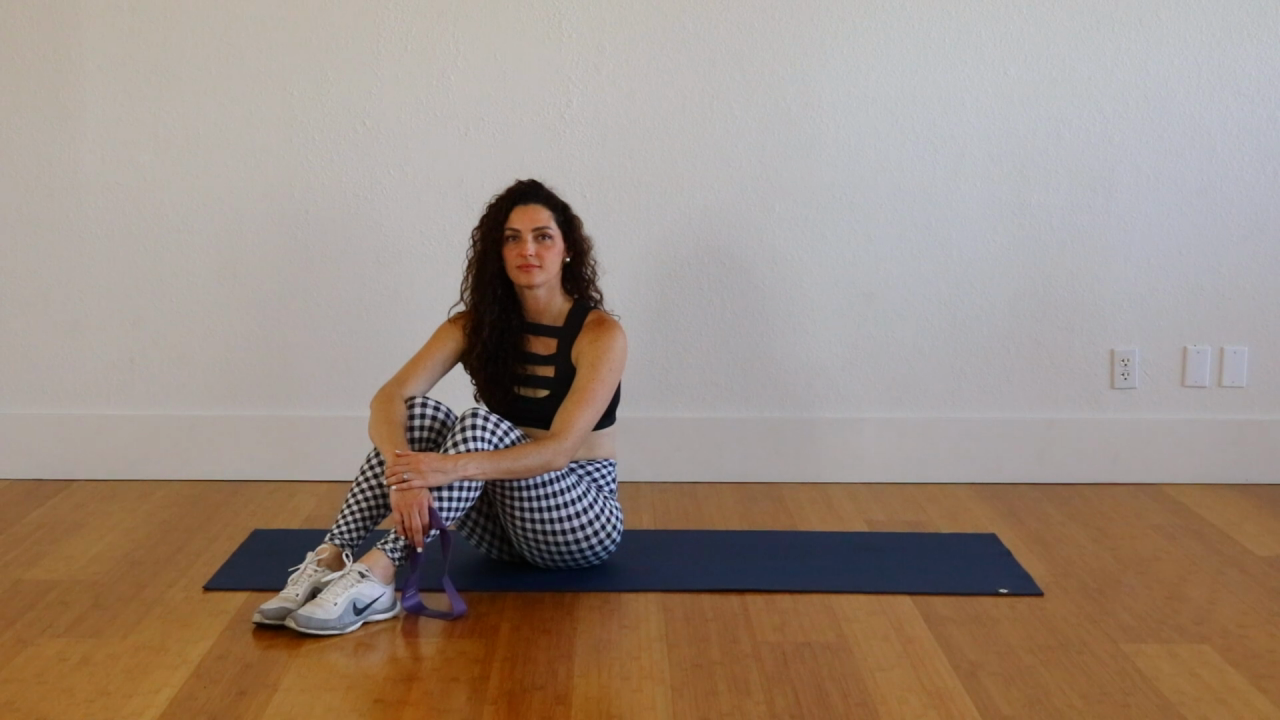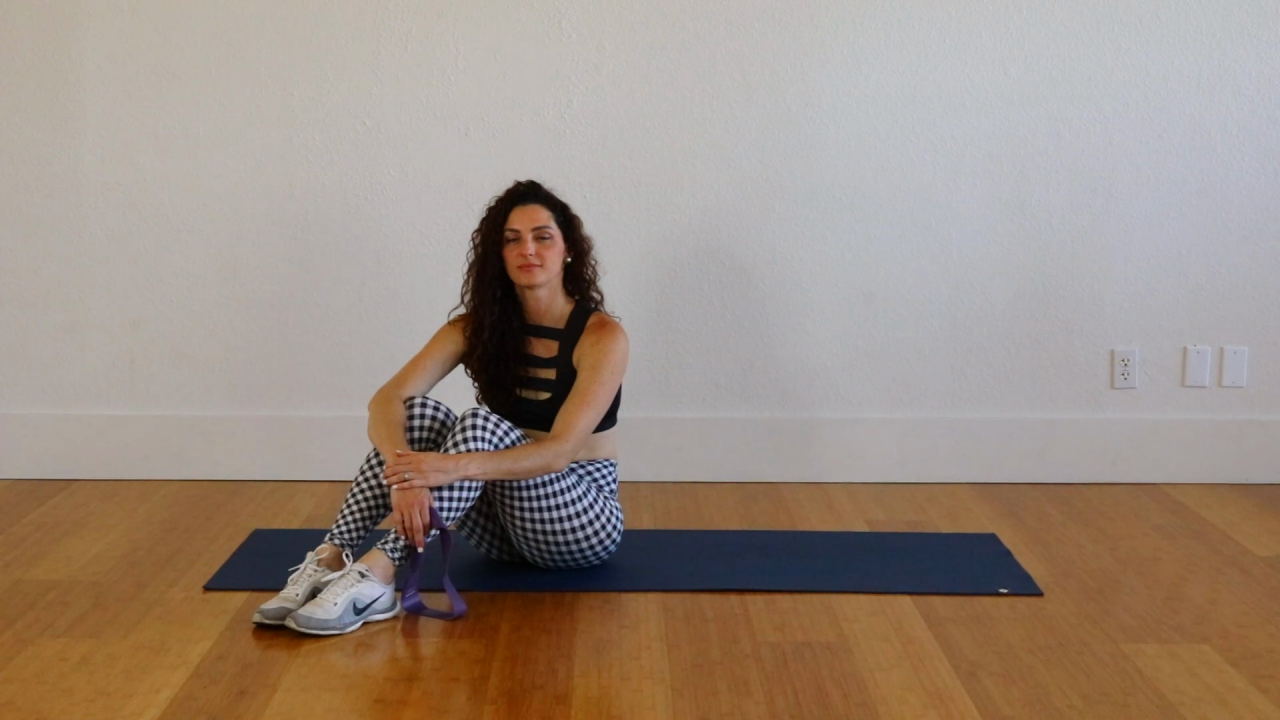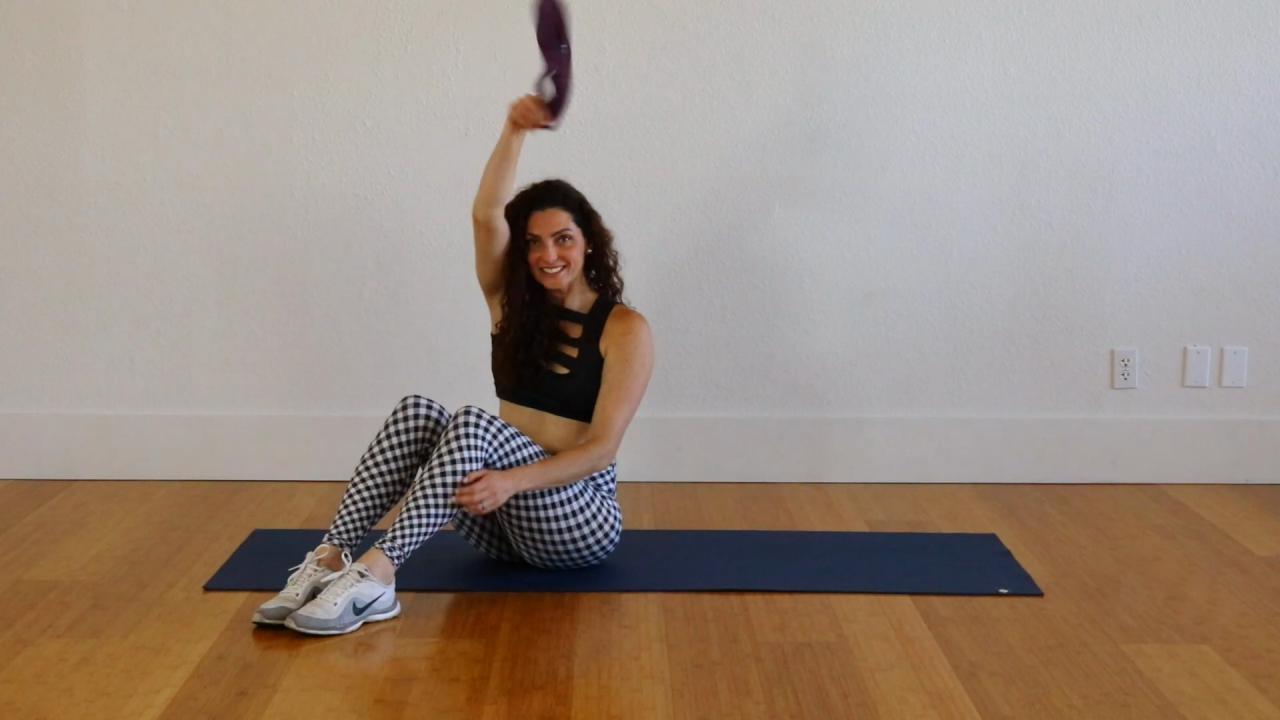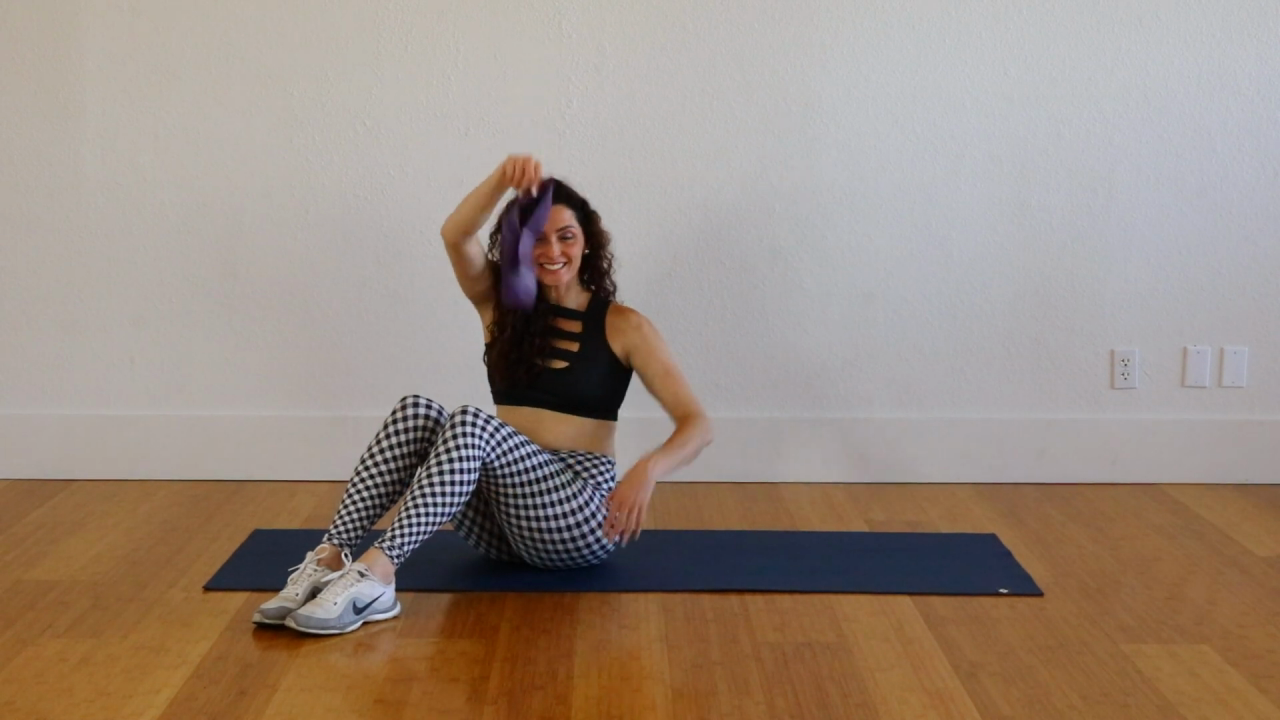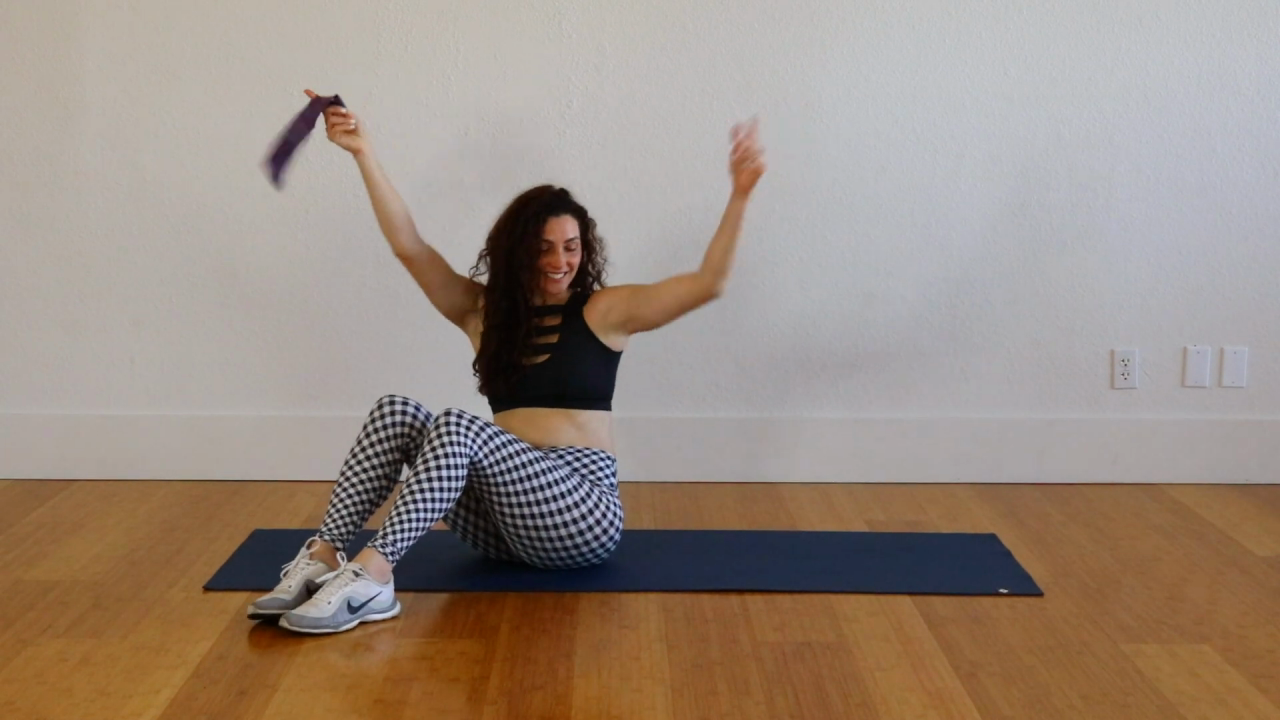
dt=0.7s
person 1, frame 1
left shoulder: (601, 334)
right shoulder: (476, 324)
left elbow: (559, 450)
right elbow: (389, 398)
left wrist: (454, 467)
right wrist: (402, 472)
left hip: (580, 521)
right hip: (505, 519)
left knee: (481, 425)
right knee: (420, 411)
left ankle: (378, 573)
right ankle: (331, 558)
person 1, frame 2
left shoulder: (602, 336)
right shoulder: (477, 327)
left elbow: (559, 452)
right elbow: (386, 400)
left wrist: (455, 467)
right wrist: (403, 473)
left hip: (582, 520)
right hip: (505, 519)
left knee: (482, 425)
right knee: (419, 411)
left ankle: (378, 573)
right ankle: (331, 558)
person 1, frame 3
left shoulder: (625, 329)
right shoulder: (511, 302)
left elbow: (602, 447)
right elbow: (487, 218)
left wrist: (512, 477)
right wrist: (511, 132)
left hip: (581, 518)
right hip: (507, 514)
left knee: (474, 424)
right knee: (417, 412)
left ankle: (378, 573)
right ankle: (330, 559)
person 1, frame 4
left shoulder: (623, 326)
right shoulder: (500, 304)
left elbow: (698, 424)
right elbow: (455, 238)
left wrist: (651, 465)
right wrist: (502, 180)
left hip: (580, 518)
right hip: (503, 520)
left knee: (471, 424)
right knee: (415, 411)
left ankle: (377, 575)
right ankle: (328, 560)
person 1, frame 5
left shoulder: (605, 311)
right shoulder: (483, 310)
left elbow: (708, 284)
right elbow: (408, 245)
left wrist: (741, 191)
right wrist: (364, 157)
left hip: (582, 517)
right hip: (504, 517)
left knee: (458, 428)
right knee: (394, 412)
left ankle: (371, 575)
right ankle: (322, 561)
